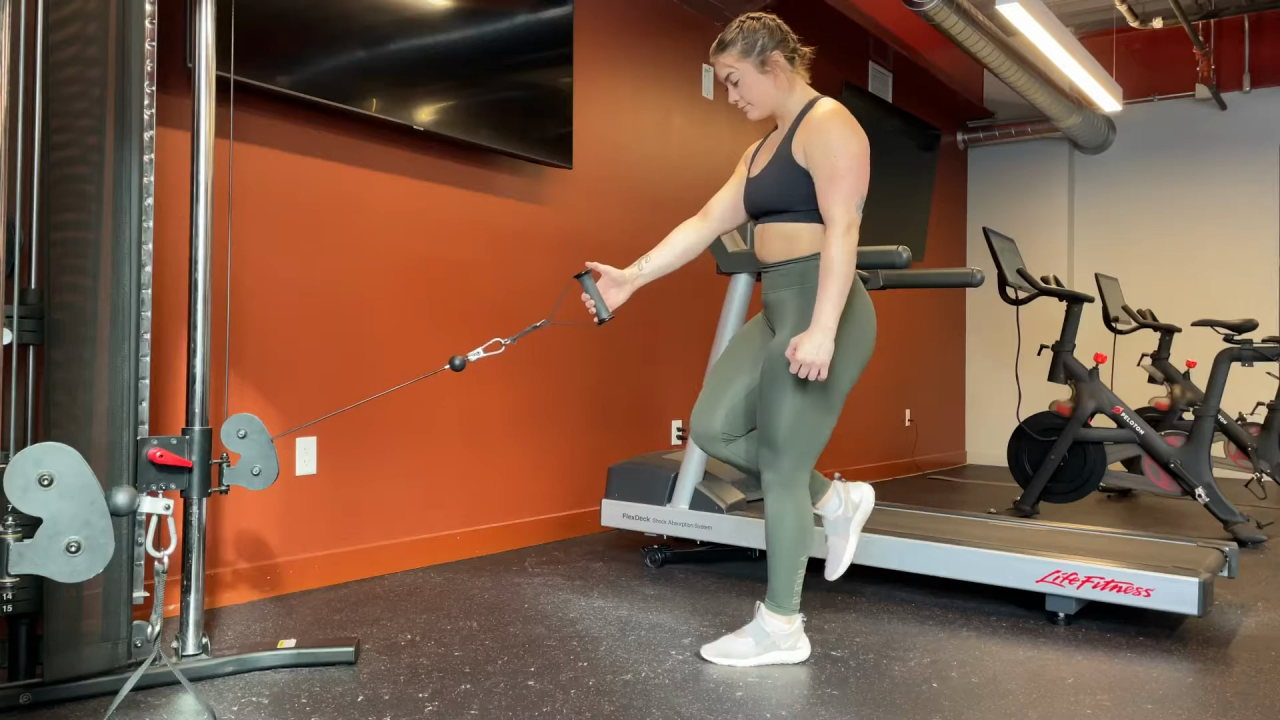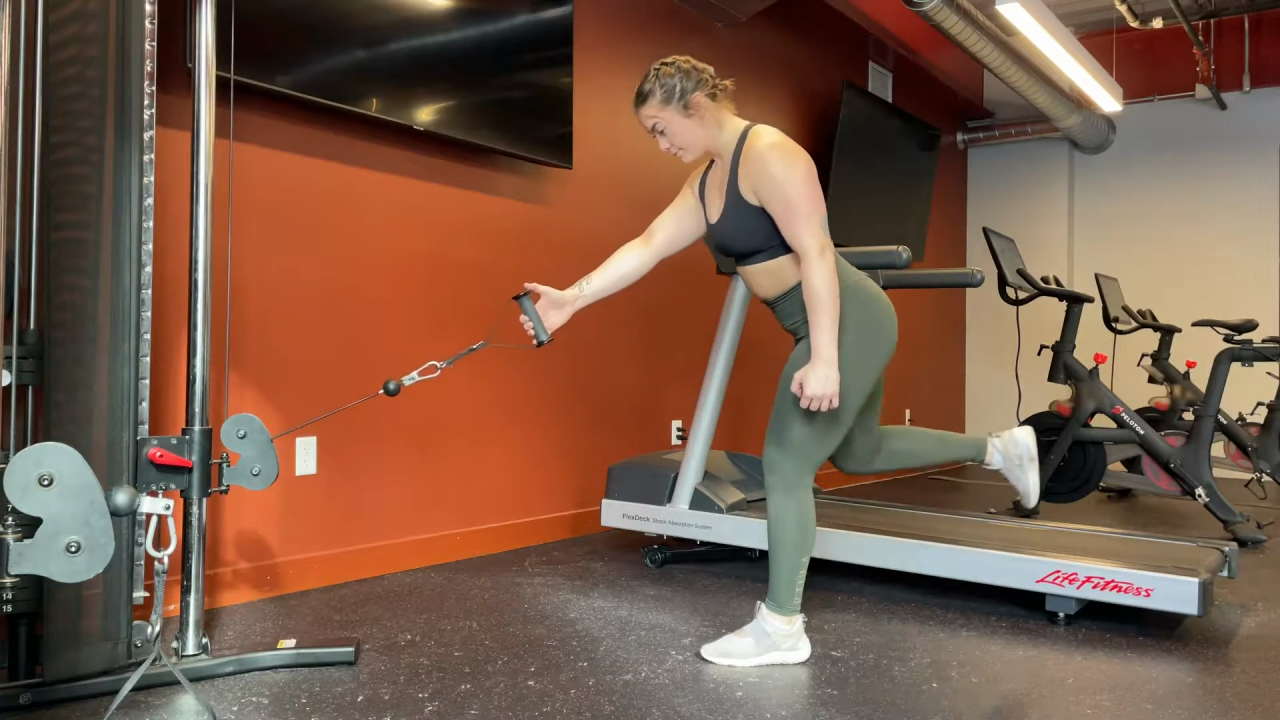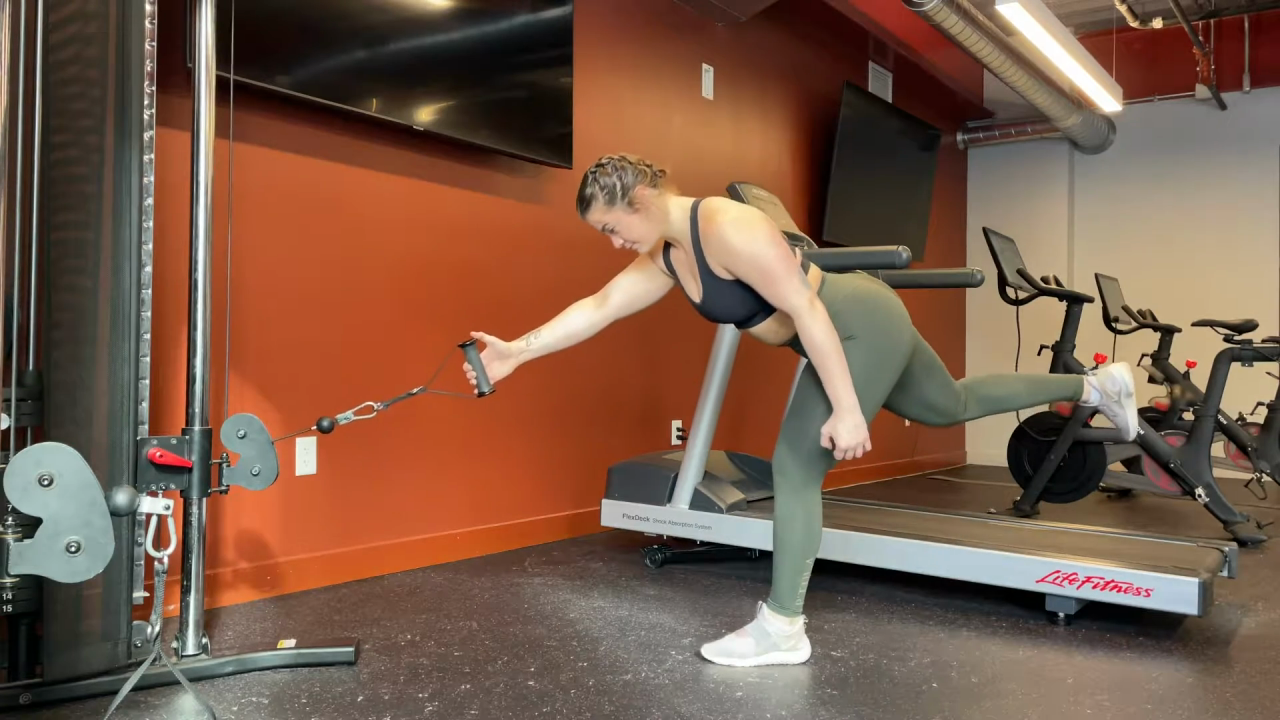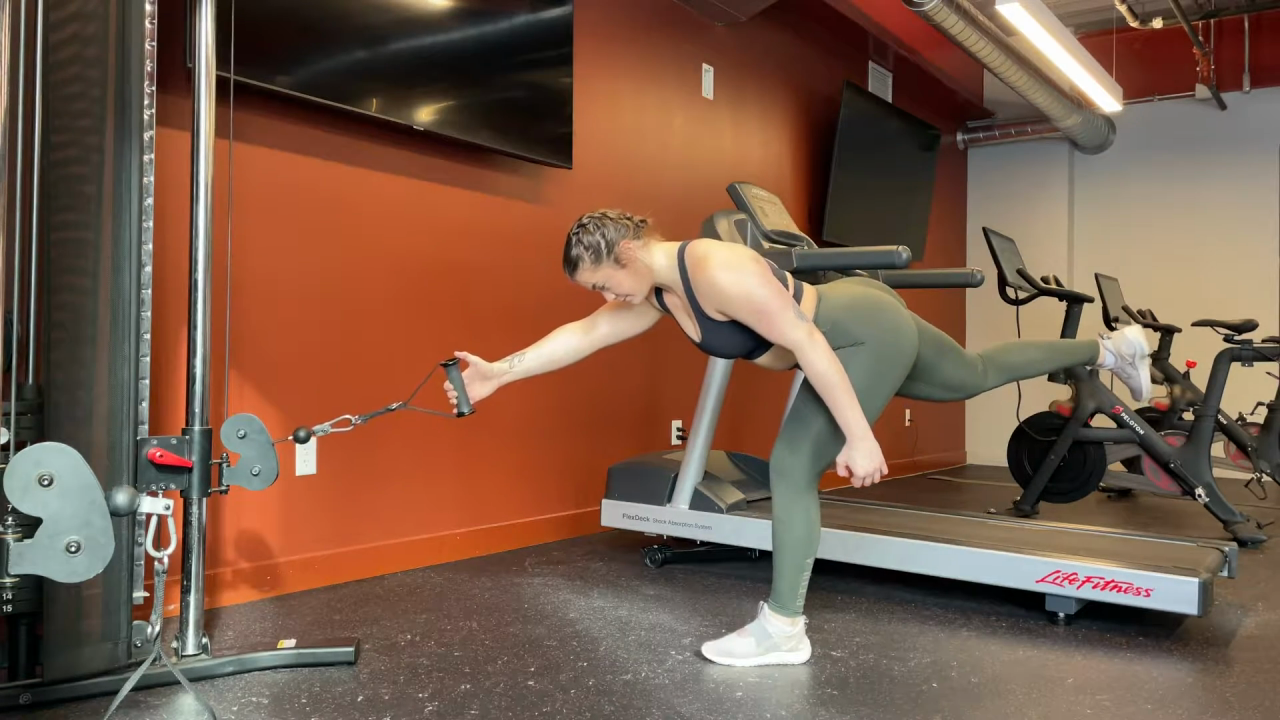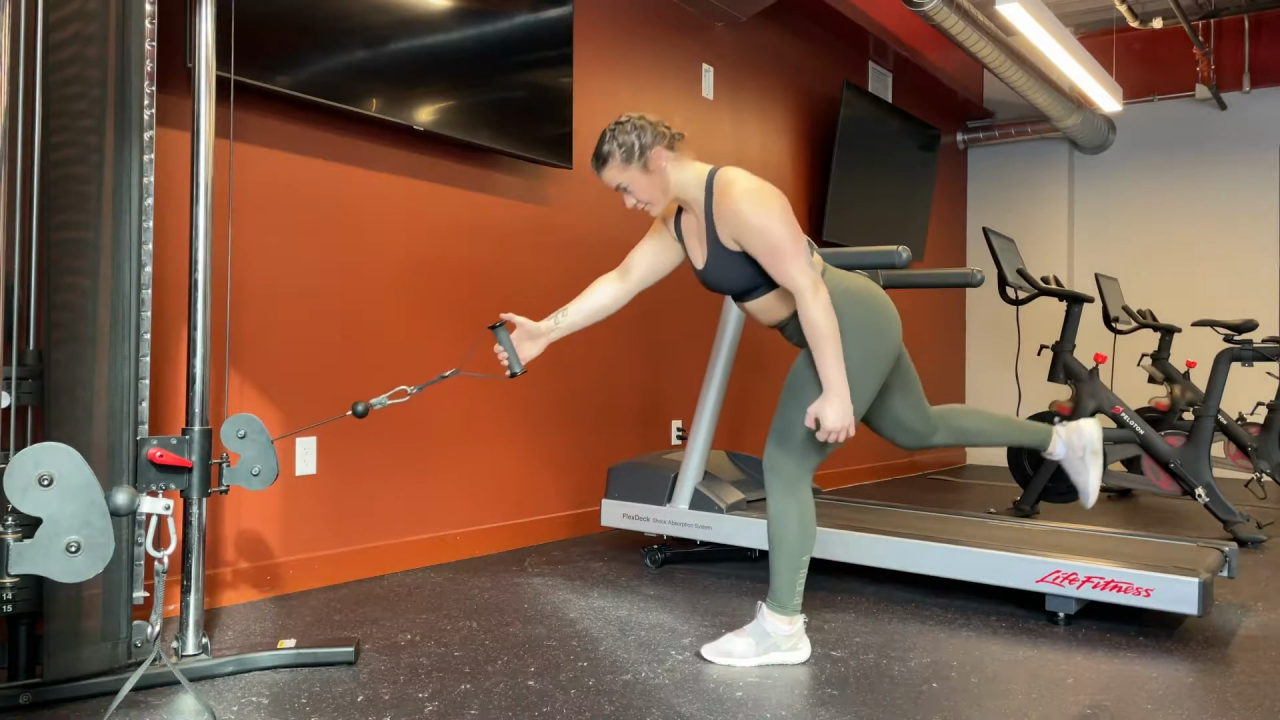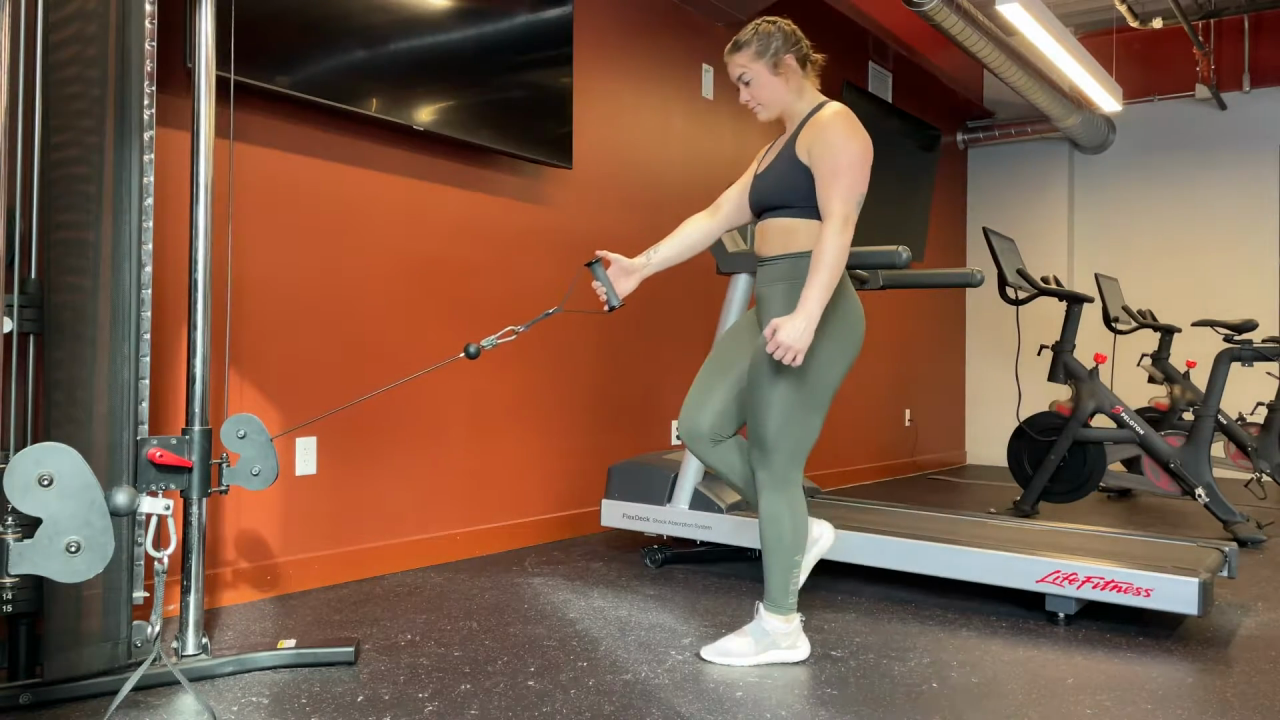
dt=0.7s
person 1, frame 1
left shoulder: (828, 123)
right shoulder: (765, 146)
left elbow: (842, 231)
right elbow: (706, 223)
left wrist: (822, 328)
right wrist: (630, 277)
left hip: (821, 314)
right hip: (778, 313)
left knee: (781, 466)
right knee: (712, 428)
left ankle: (781, 629)
right ankle: (834, 498)
person 1, frame 2
left shoulder: (769, 155)
right shoulder: (706, 180)
left elbow: (817, 257)
right elbow: (647, 247)
left wrist: (824, 361)
right wrist: (572, 299)
left hip: (847, 322)
right hip: (819, 327)
left knee: (786, 467)
right knee: (855, 453)
left ankle: (782, 627)
right ankle: (997, 449)
person 1, frame 3
left shoulder: (724, 228)
right shoulder: (666, 256)
left elbow: (806, 309)
right elbow: (599, 306)
left wrist: (845, 408)
right wrist: (517, 351)
left hip: (864, 328)
right hip: (864, 326)
left knee: (794, 466)
right knee: (954, 404)
left ankle: (782, 628)
right ankle: (1095, 387)
person 1, frame 4
left shoulder: (715, 271)
right shoulder: (657, 290)
left elbow: (805, 344)
right elbow: (582, 335)
left wrist: (858, 437)
right wrist: (499, 372)
left hip: (870, 334)
right hip: (866, 322)
left knee: (793, 469)
right knee: (977, 374)
left ankle: (783, 628)
right ankle: (1110, 348)
person 1, frame 5
left shoulder: (740, 197)
right shoulder: (678, 218)
left elbow: (809, 290)
right elbow: (622, 281)
left wrist: (836, 393)
right wrist: (549, 330)
left hip: (851, 326)
right hip: (851, 323)
left knee: (785, 466)
right knee: (921, 425)
left ankle: (782, 630)
right ankle: (1061, 440)
person 1, frame 6
left shoulder: (834, 126)
right shoulder: (780, 146)
left elbow: (838, 225)
right elbow: (716, 217)
left wrist: (806, 316)
right wrist: (640, 267)
left hip: (814, 313)
right hip: (771, 309)
left knee: (773, 465)
right knee: (701, 427)
left ankle: (780, 627)
right ankle: (797, 533)
